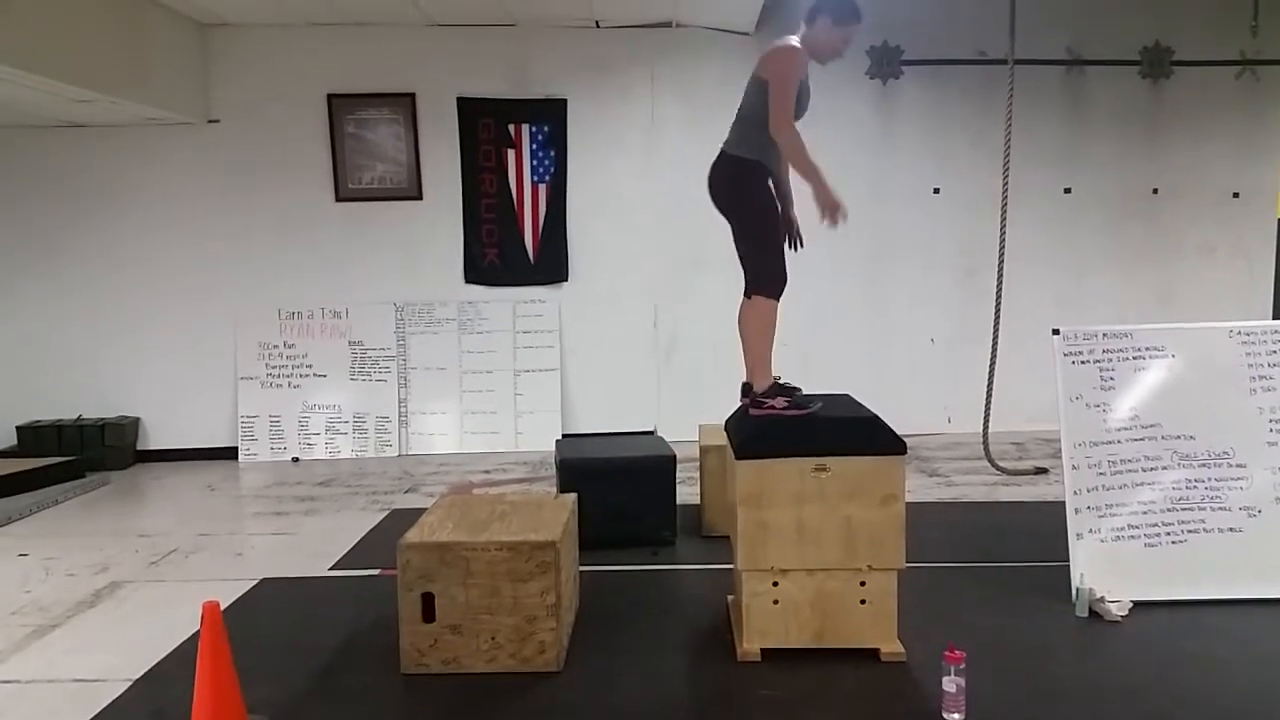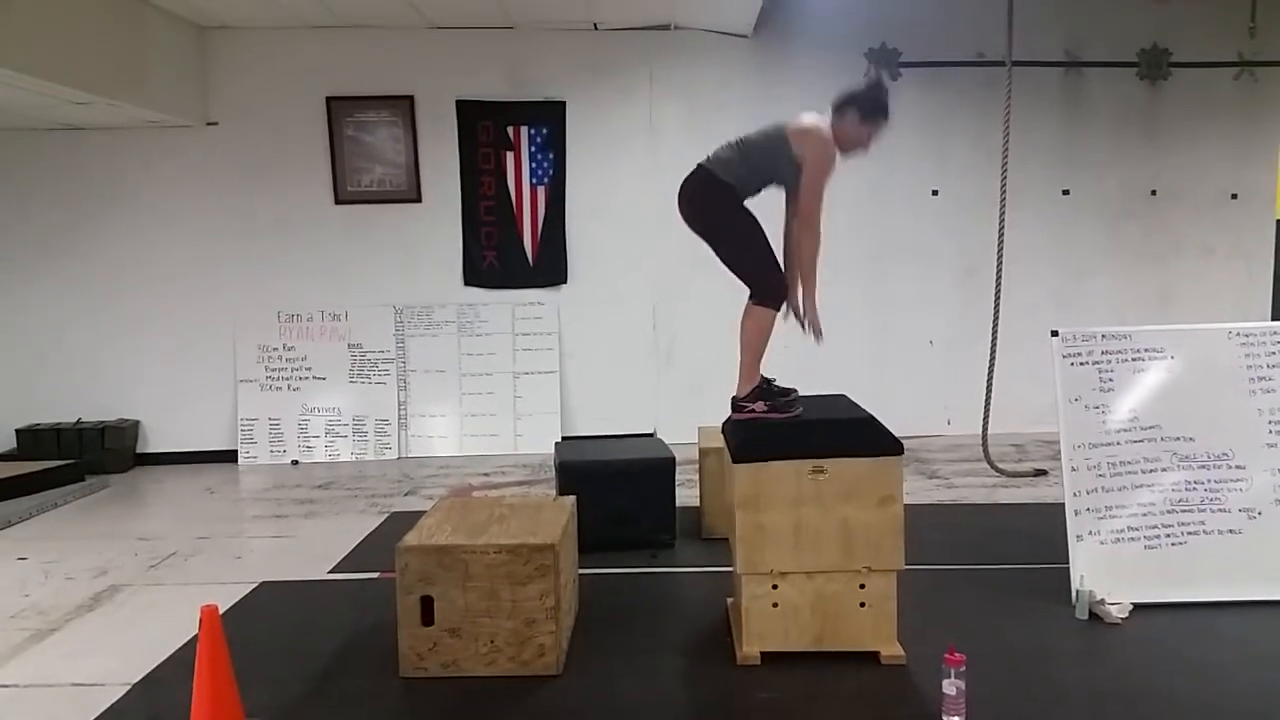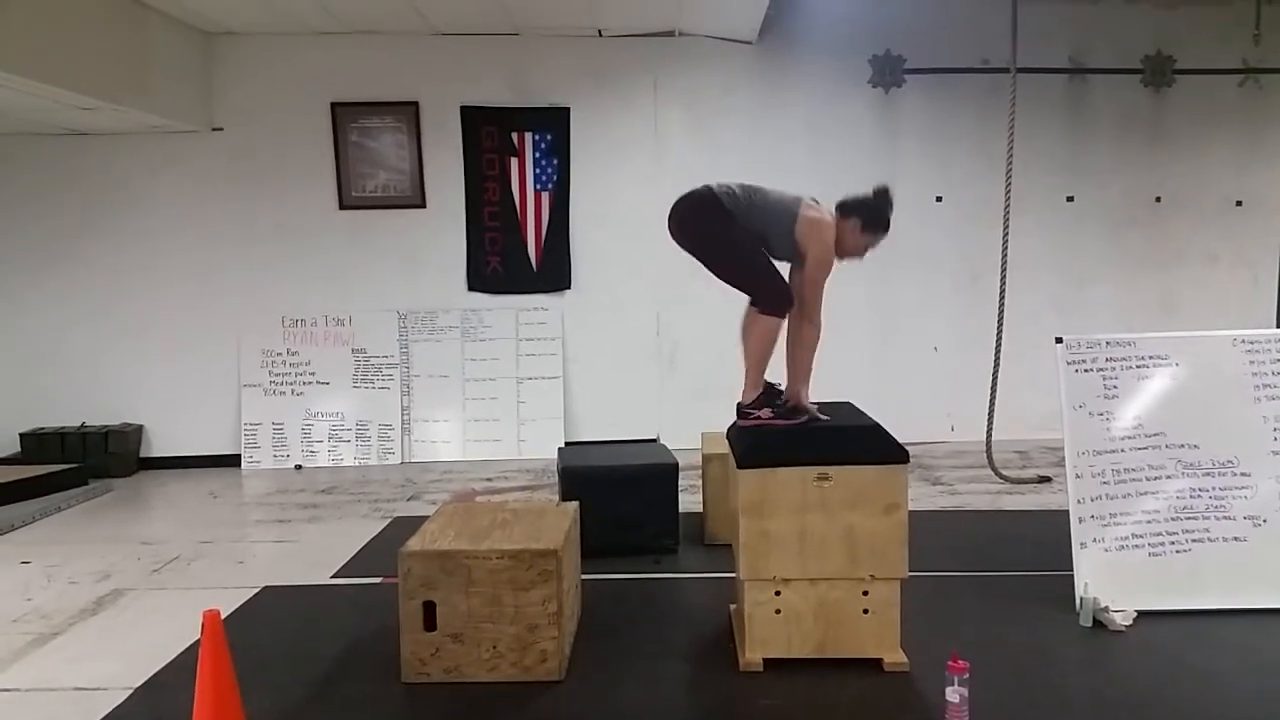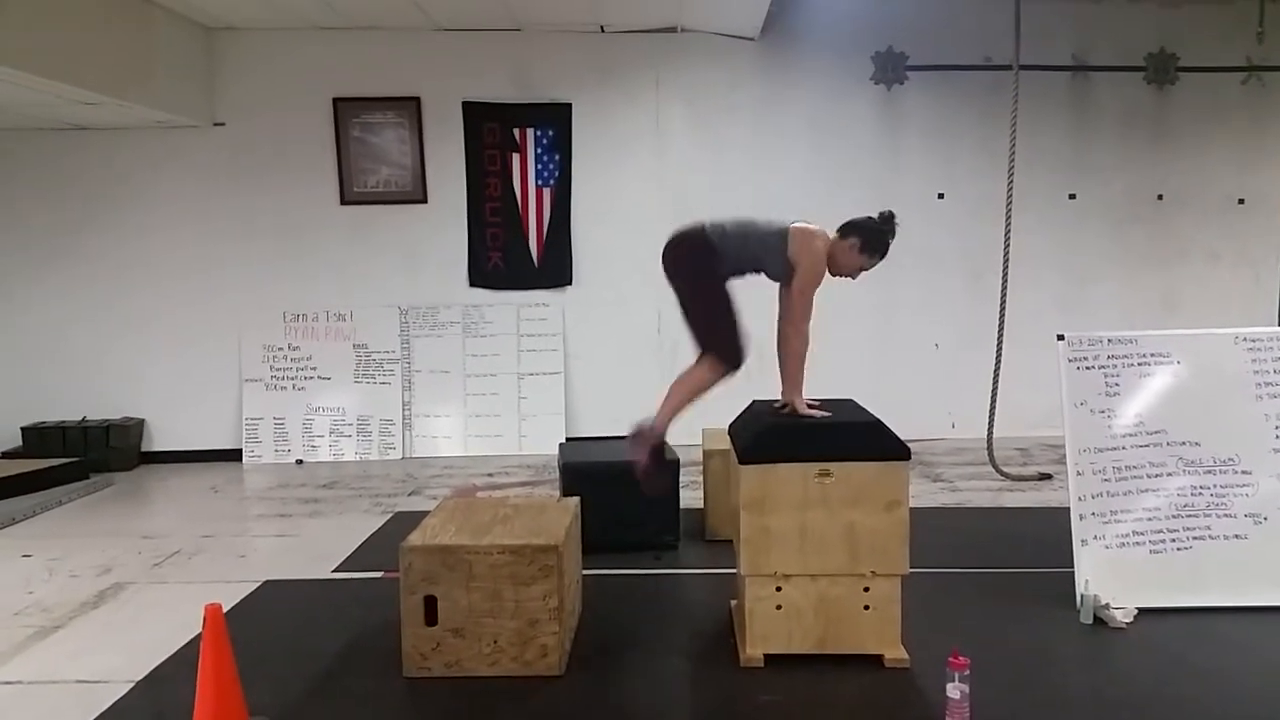
dt=0.3s
person 1, frame 1
left shoulder: (792, 58)
right shoulder: (790, 55)
left elbow: (778, 137)
right elbow: (780, 128)
left wrist: (785, 207)
right wrist: (821, 188)
left hip: (740, 177)
right hip: (741, 176)
left knee: (763, 280)
right knee: (769, 278)
left ankle: (757, 381)
right ankle: (762, 391)
person 1, frame 2
left shoulder: (811, 134)
right shoulder: (822, 144)
left elbow: (794, 220)
right elbow: (807, 225)
left wrist: (791, 287)
right wrist: (808, 296)
left hip: (708, 193)
right hip: (711, 195)
left knee: (768, 288)
right knee: (770, 290)
left ankle: (752, 382)
right ankle: (746, 395)
person 1, frame 3
left shoulder: (814, 228)
right shoulder: (823, 237)
left elbow: (798, 309)
right elbow: (809, 317)
right wrist: (800, 388)
left hip: (699, 212)
right hip: (703, 214)
left knee: (765, 298)
right knee: (774, 298)
left ankle: (754, 387)
right ankle: (752, 403)
person 1, frame 4
left shoulder: (808, 249)
right shoulder: (814, 250)
left elbow: (787, 324)
right elbow: (796, 329)
left wrist: (790, 392)
right wrist: (796, 396)
left hip: (693, 253)
right hip: (694, 255)
left knee: (721, 354)
right knee: (724, 355)
left ankle: (655, 430)
right ankle: (652, 433)
